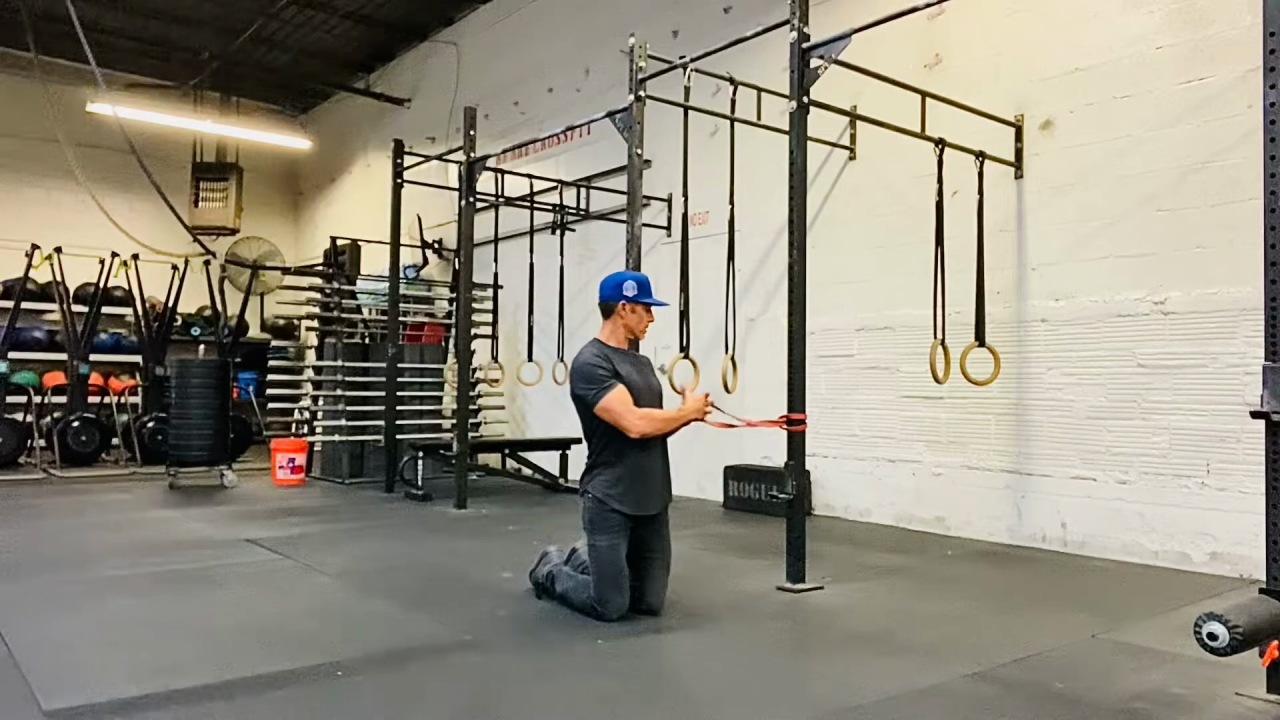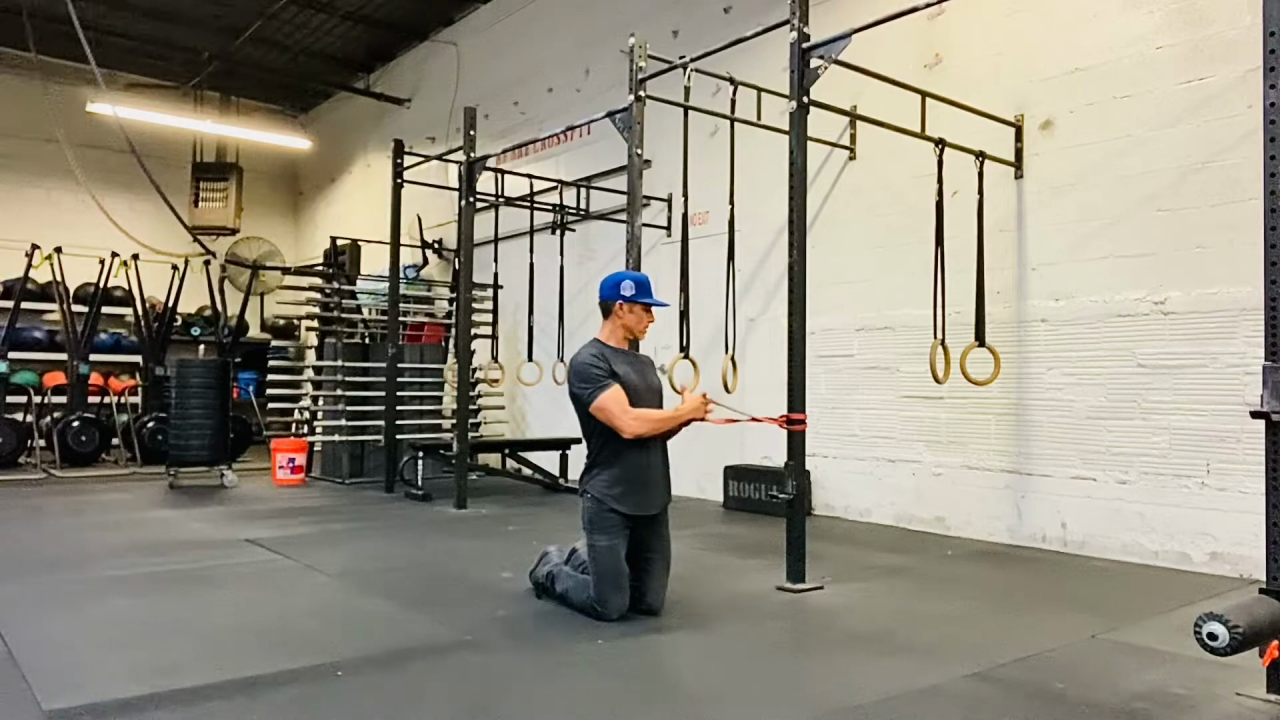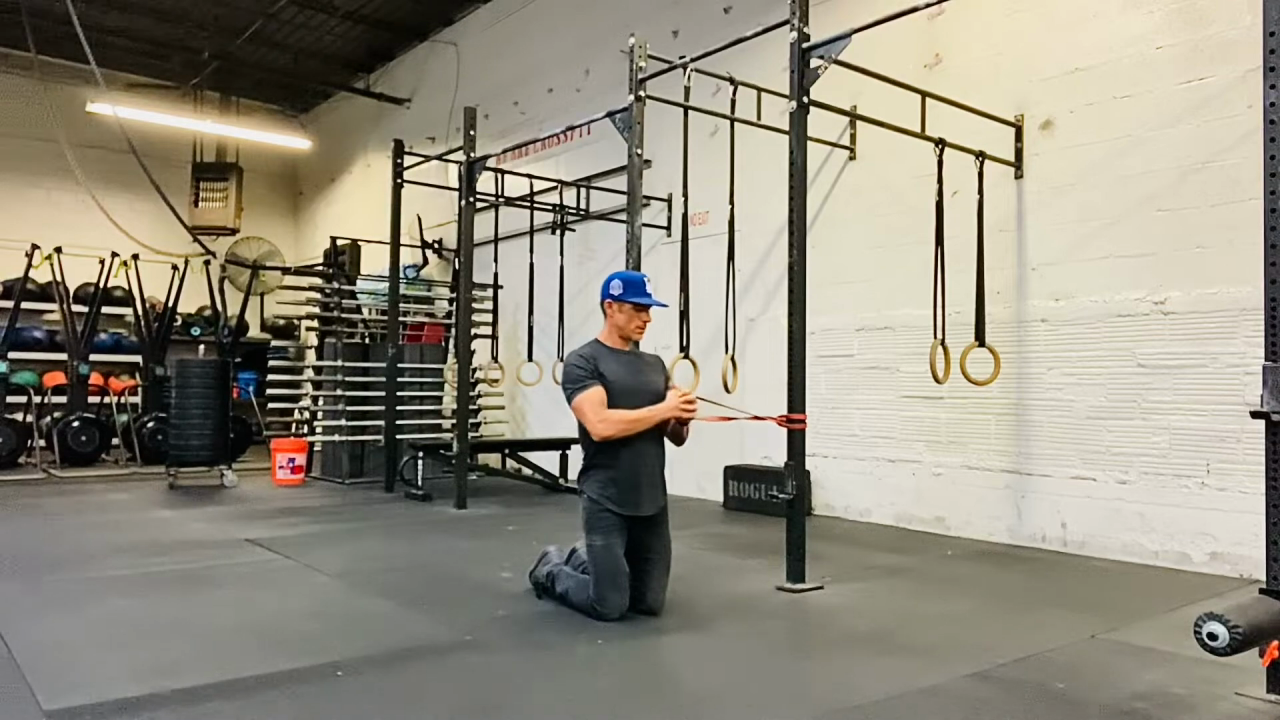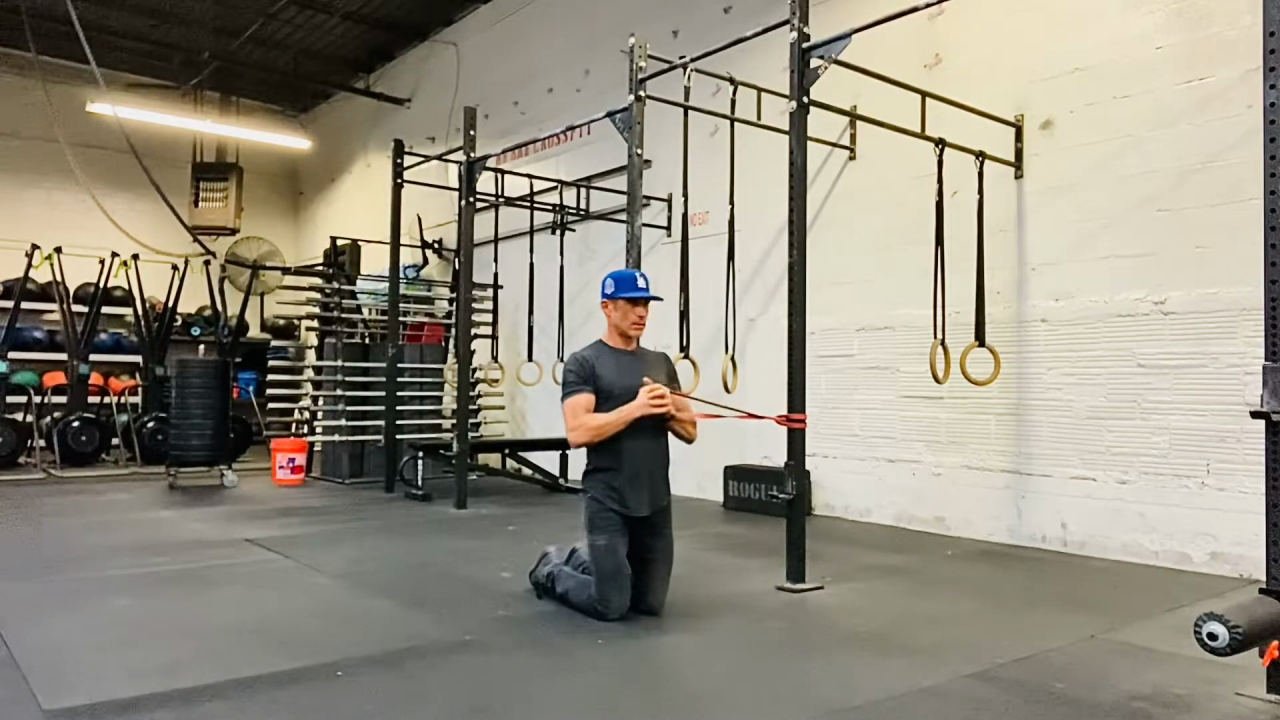
dt=0.4s
person 1, frame 1
left shoulder: (641, 363)
right shoulder: (591, 363)
right elbow: (635, 424)
left wrist: (688, 415)
right wrist: (688, 411)
left hip: (651, 499)
right hip: (610, 502)
left knee: (649, 603)
right knee: (611, 607)
left ankle: (583, 560)
right ankle: (551, 570)
person 1, frame 2
left shoulder: (644, 364)
right shoulder: (588, 363)
right elbow: (629, 424)
left wrist: (688, 416)
right wrist: (686, 410)
left hip: (651, 500)
right hip: (609, 501)
left knee: (649, 603)
right knee: (610, 607)
left ankle: (583, 560)
right ankle: (550, 570)
person 1, frame 3
left shoulder: (653, 364)
right shoulder: (583, 362)
left elbow: (674, 437)
right elbow: (601, 426)
left wrist: (681, 417)
right wrist: (664, 408)
left hip: (652, 500)
right hip: (606, 501)
left knee: (650, 603)
right knee: (610, 607)
left ankle: (583, 559)
right ankle: (550, 570)
person 1, frame 4
left shoulder: (661, 363)
right shoulder: (584, 363)
left elbow: (689, 432)
right elbow: (578, 433)
left wrist: (668, 410)
right wrist: (636, 408)
left hip: (655, 501)
right hip: (608, 500)
left knee: (650, 604)
right knee: (611, 607)
left ankle: (584, 559)
right ankle: (550, 571)
